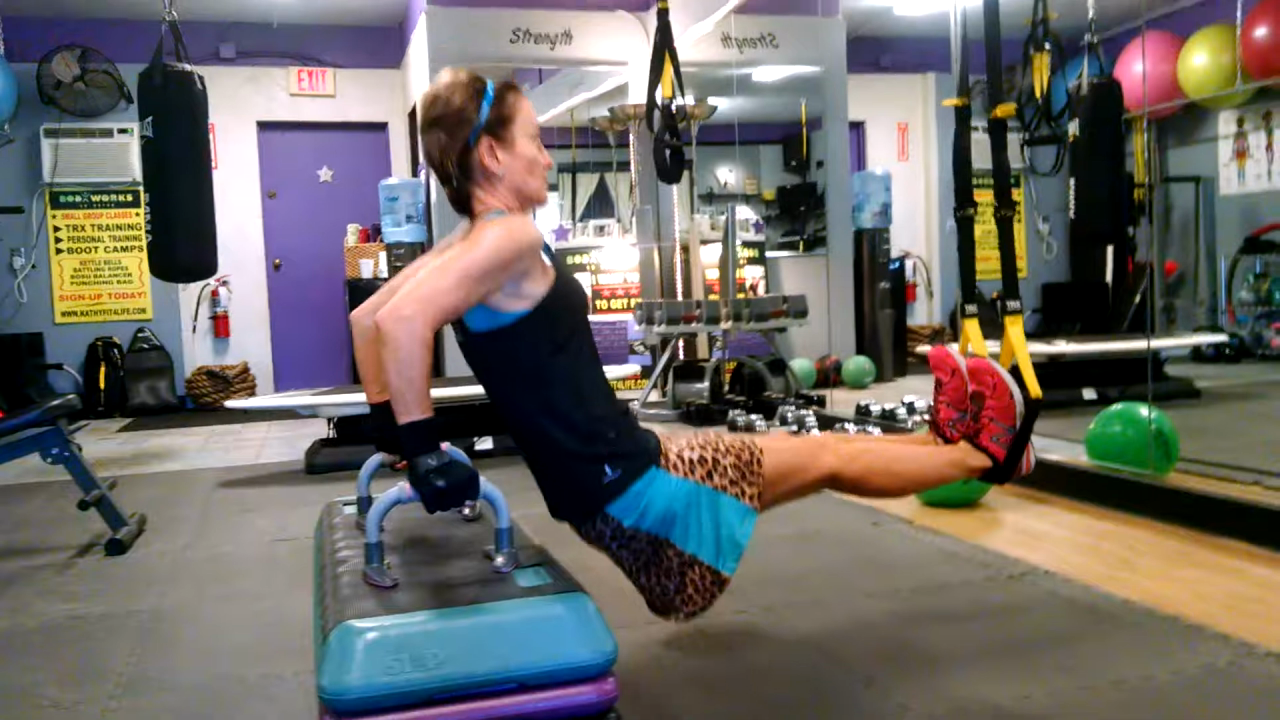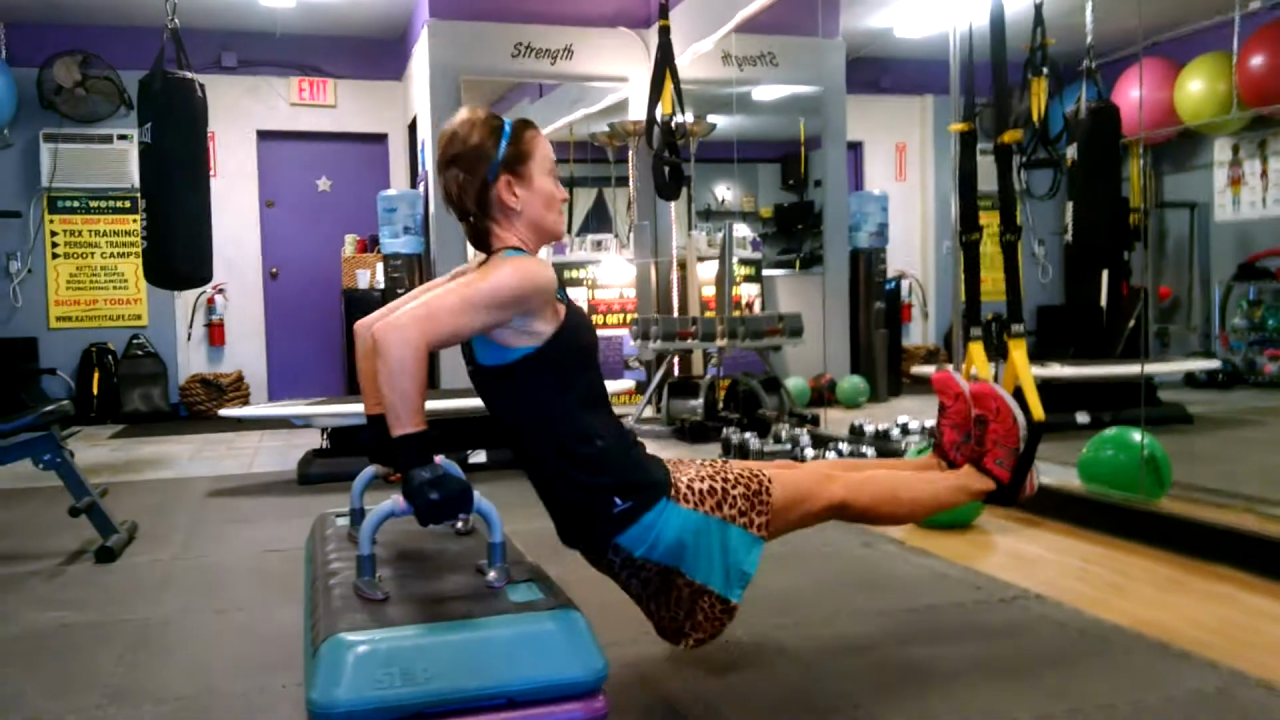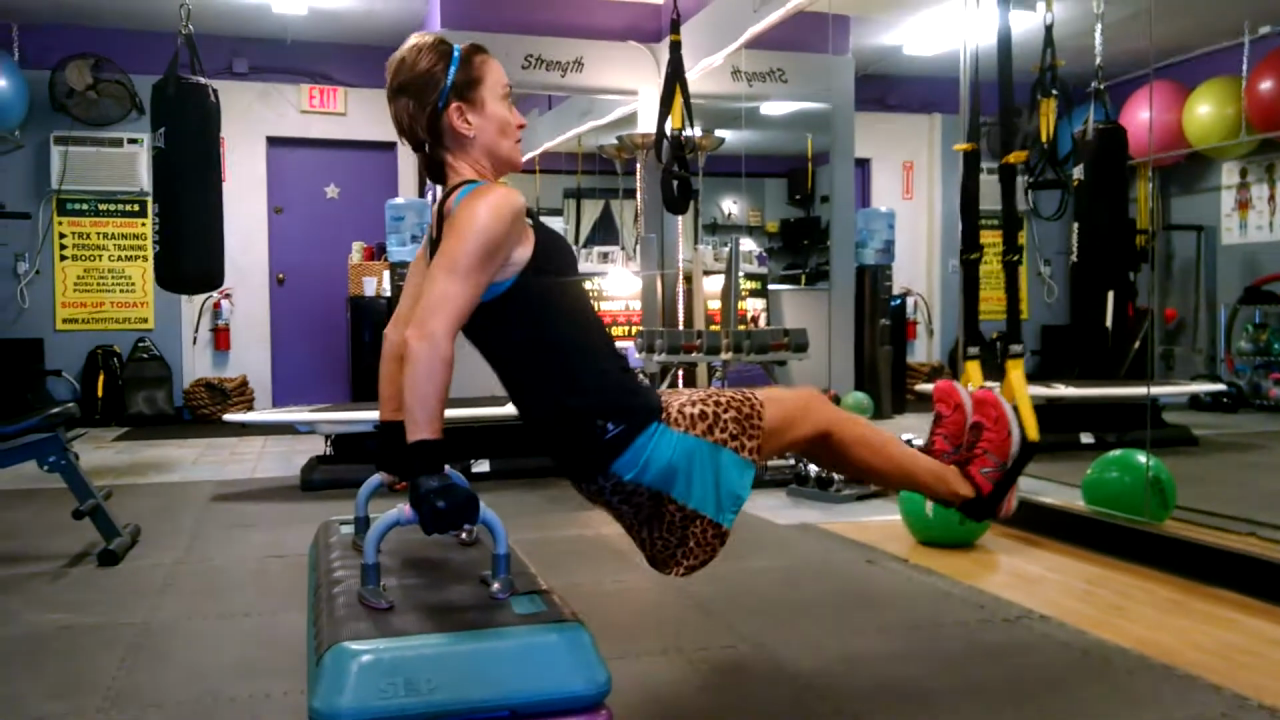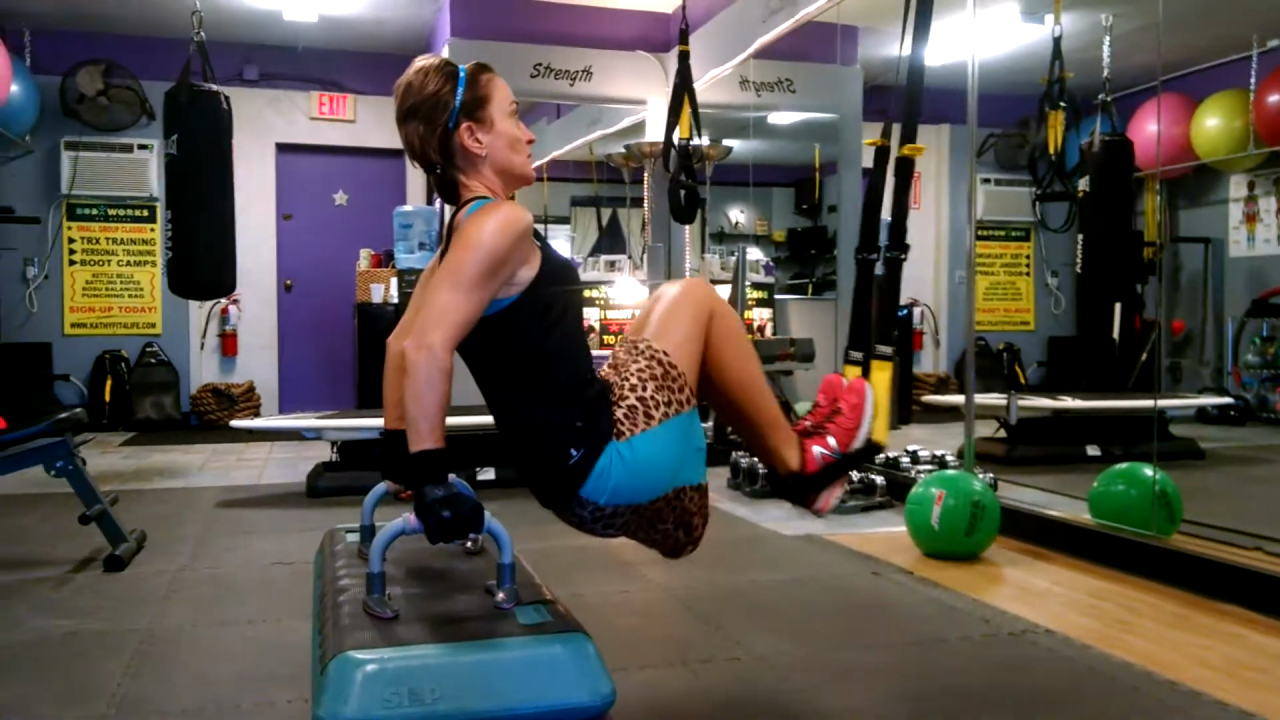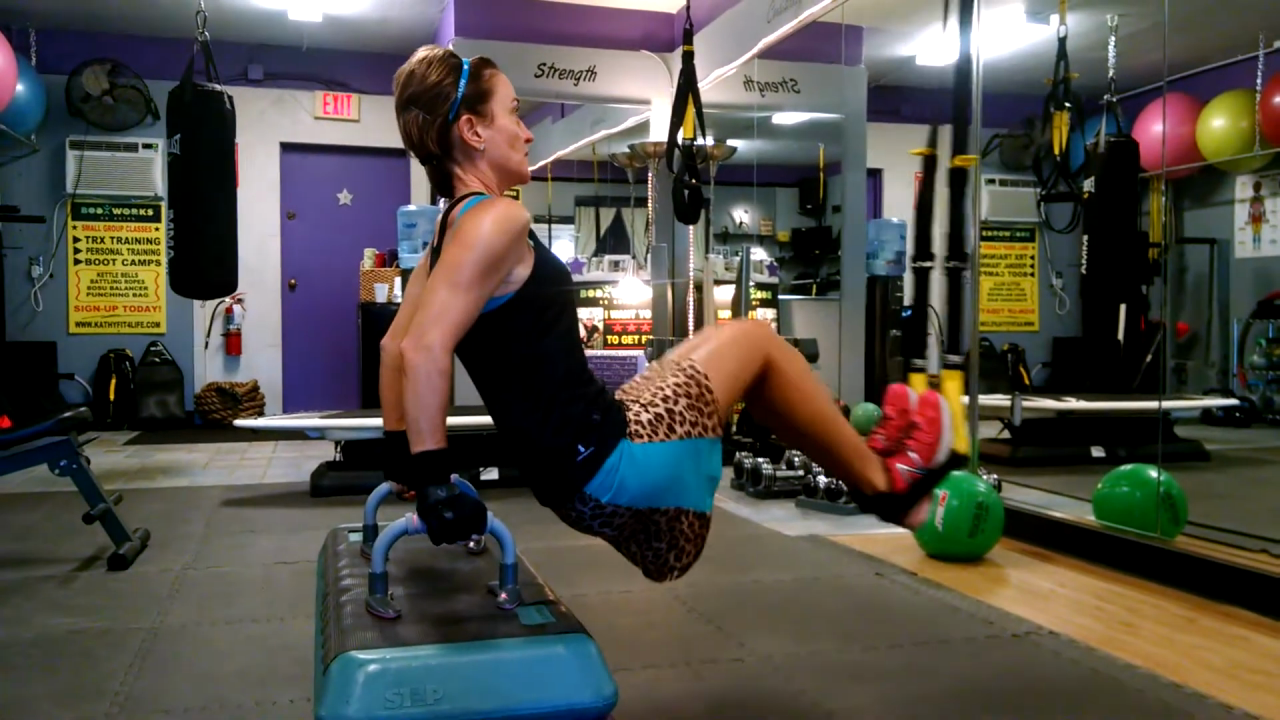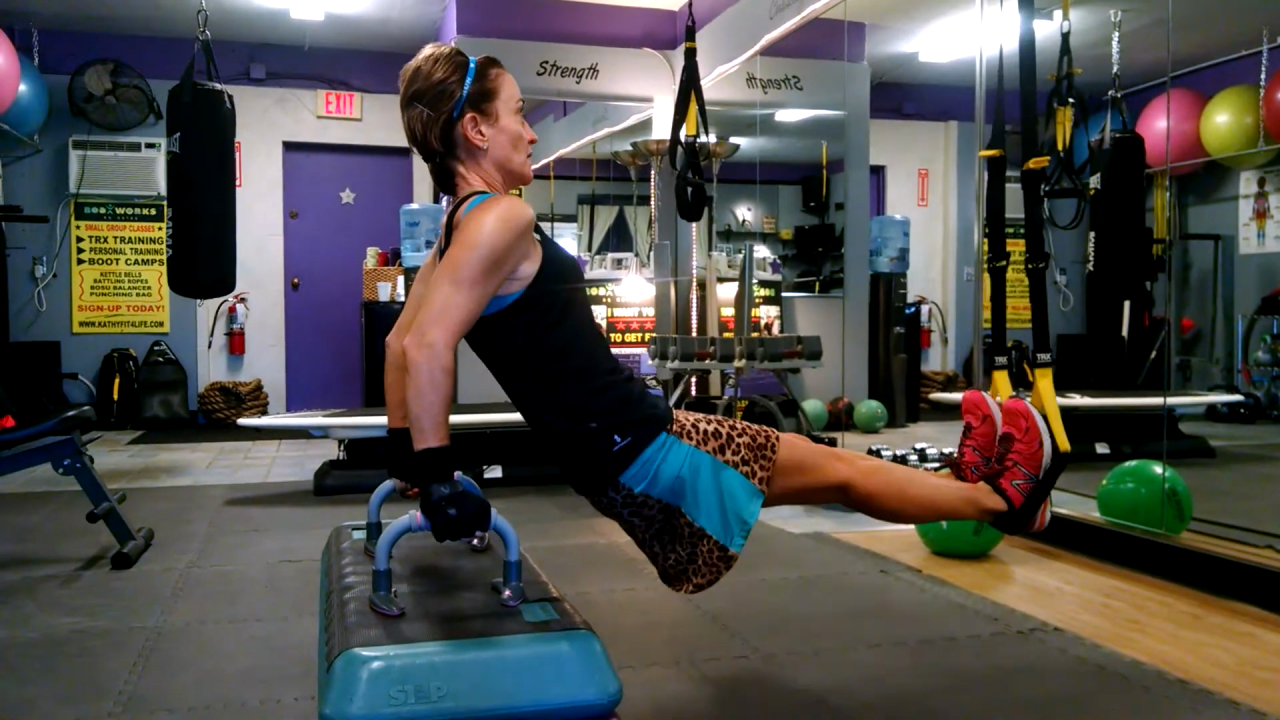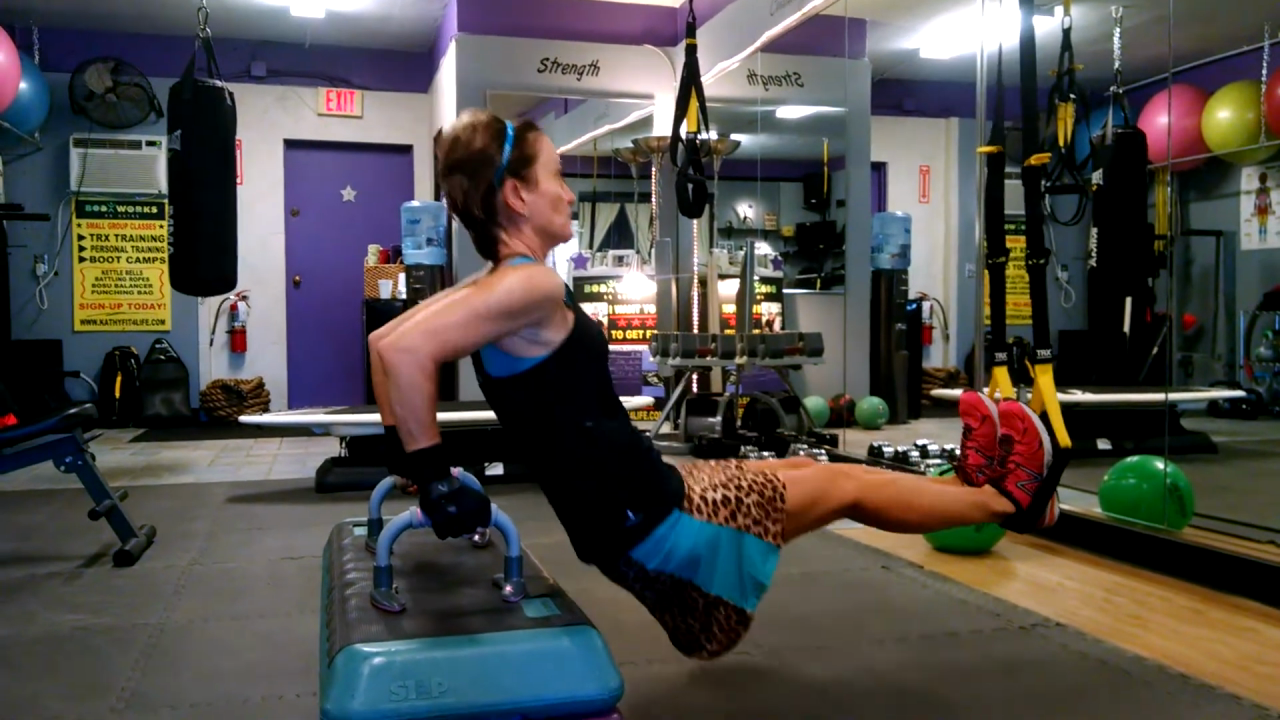
dt=0.5s
person 1, frame 1
left shoulder: (467, 246)
right shoulder: (509, 237)
left elbow: (367, 322)
right elbow: (404, 323)
left wrist: (396, 436)
right wrist: (426, 451)
left hip: (607, 477)
right hip: (624, 487)
left knee: (786, 444)
right knee: (824, 457)
left ankle: (939, 441)
right ankle: (982, 456)
person 1, frame 2
left shoulder: (483, 275)
right shoulder: (522, 278)
left elbow: (369, 331)
right elbow: (398, 342)
left wrist: (391, 445)
right wrist: (415, 462)
left hip: (621, 498)
right hip: (632, 515)
left knee: (793, 467)
right knee: (828, 487)
left ankle: (945, 466)
right ankle: (981, 480)
person 1, frame 3
left shoulder: (453, 216)
right shoulder: (492, 207)
left elbow: (397, 338)
right elbow: (426, 339)
left wrist: (398, 453)
right wrist: (427, 471)
left hip: (600, 443)
right hip: (626, 443)
left knee: (793, 415)
right knee: (813, 412)
left ankle: (932, 469)
right ankle: (968, 487)
person 1, frame 4
left shoulder: (465, 231)
right shoulder: (500, 223)
left elbow: (400, 346)
right elbow: (425, 350)
left wrist: (403, 463)
right wrist: (434, 483)
left hip: (574, 471)
right hip: (604, 473)
left knee: (681, 304)
right knee: (693, 296)
left ankle: (785, 444)
right ankle: (795, 461)
person 1, frame 5
left shoulder: (456, 228)
right shoulder: (496, 220)
left elbow: (397, 348)
right elbow: (425, 353)
left wrist: (410, 465)
right wrist: (435, 484)
left hip: (576, 470)
right hip: (607, 473)
left knee: (731, 343)
right knee: (754, 339)
left ankle: (863, 461)
right ankle: (880, 479)
person 1, frame 6
left shoulder: (464, 230)
right shoulder: (500, 218)
left elbow: (399, 344)
right elbow: (425, 348)
left wrist: (408, 461)
right wrist: (439, 479)
left hip: (614, 454)
right hip: (637, 452)
left knee: (814, 457)
right knee: (835, 469)
left ankle: (973, 484)
right ankle: (1002, 500)
person 1, frame 7
left shoulder: (495, 285)
right shoulder: (531, 285)
left elbow: (389, 348)
right elbow: (399, 352)
left wrist: (411, 462)
right wrist: (435, 478)
left hip: (634, 504)
right hip: (650, 524)
left knee: (803, 467)
right knee: (841, 483)
left ankle: (972, 488)
right ankle: (1007, 501)
